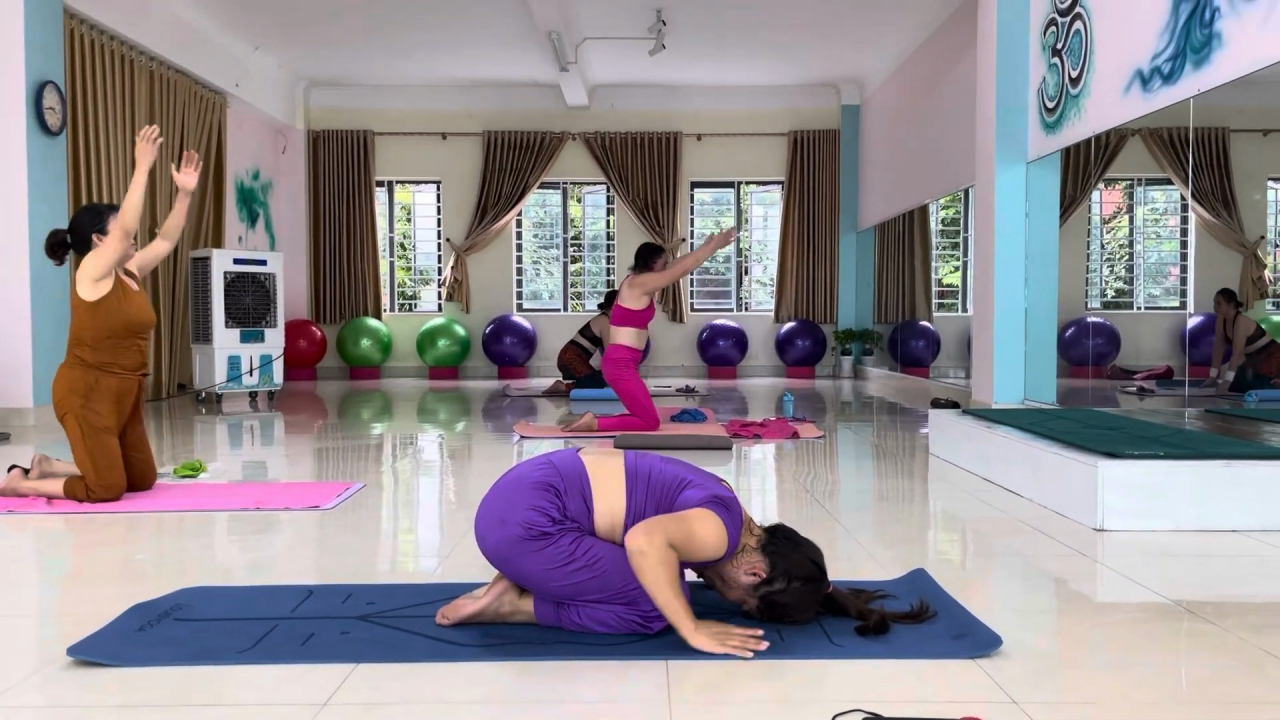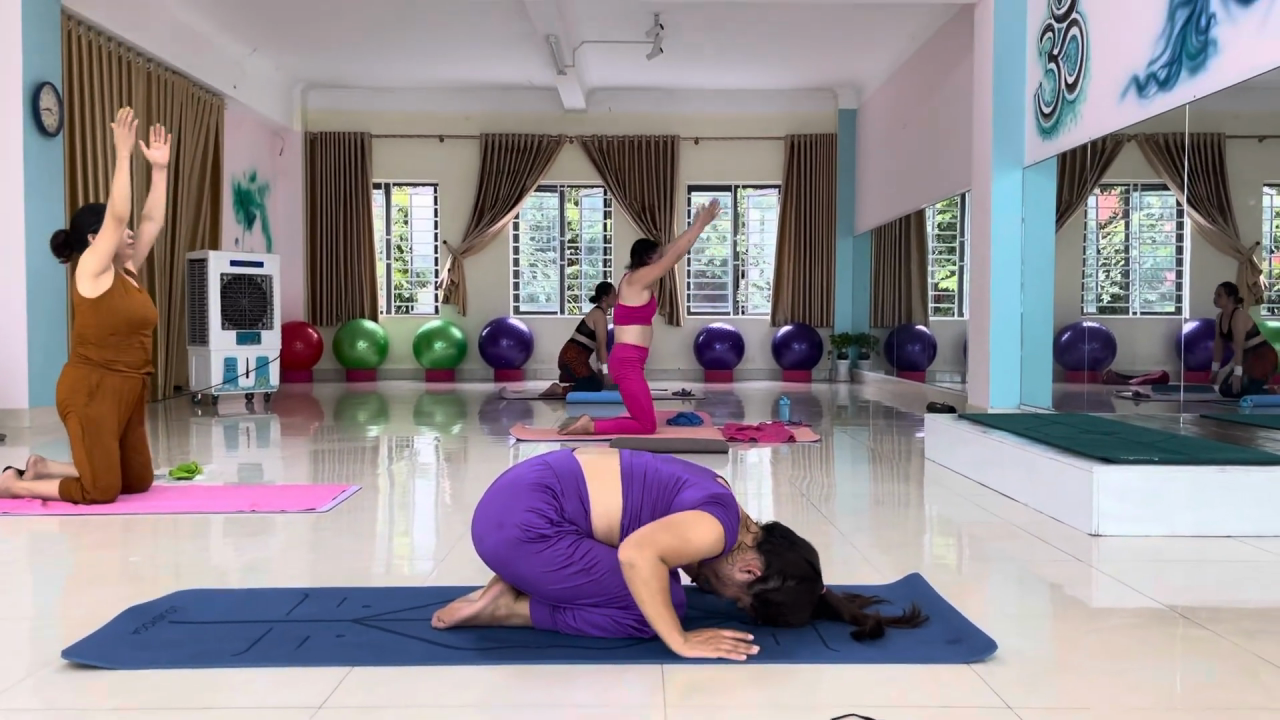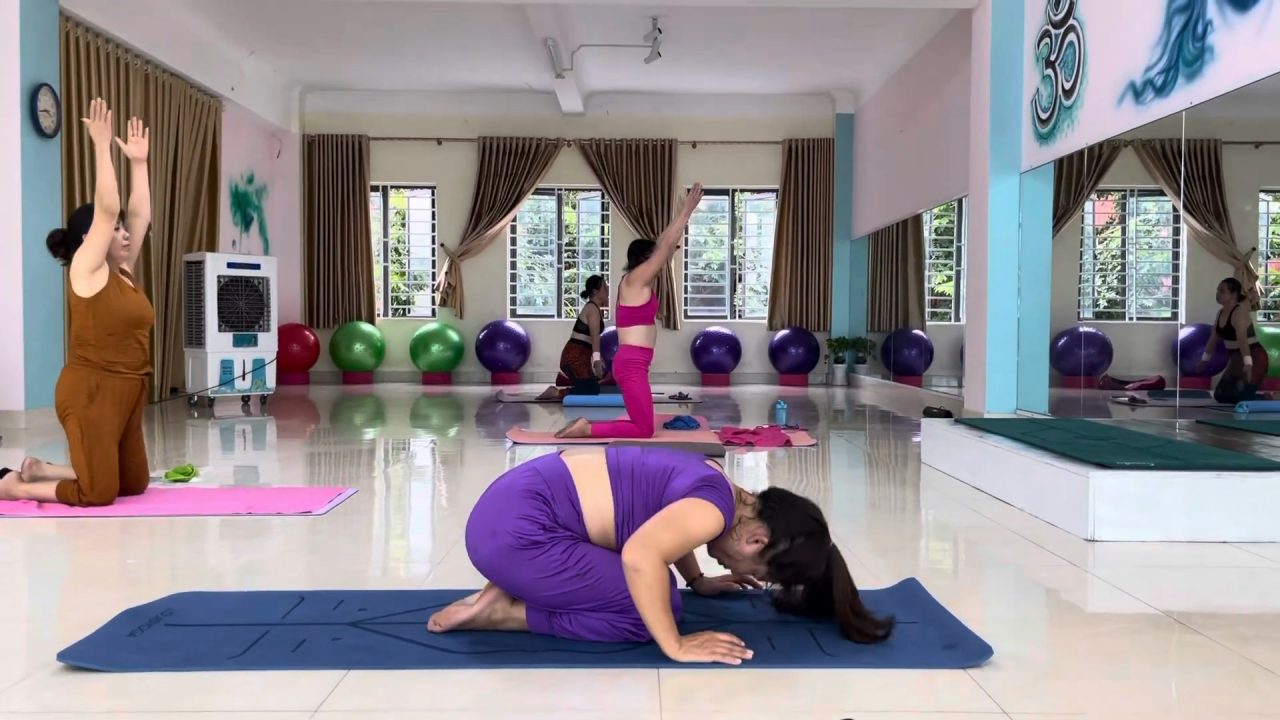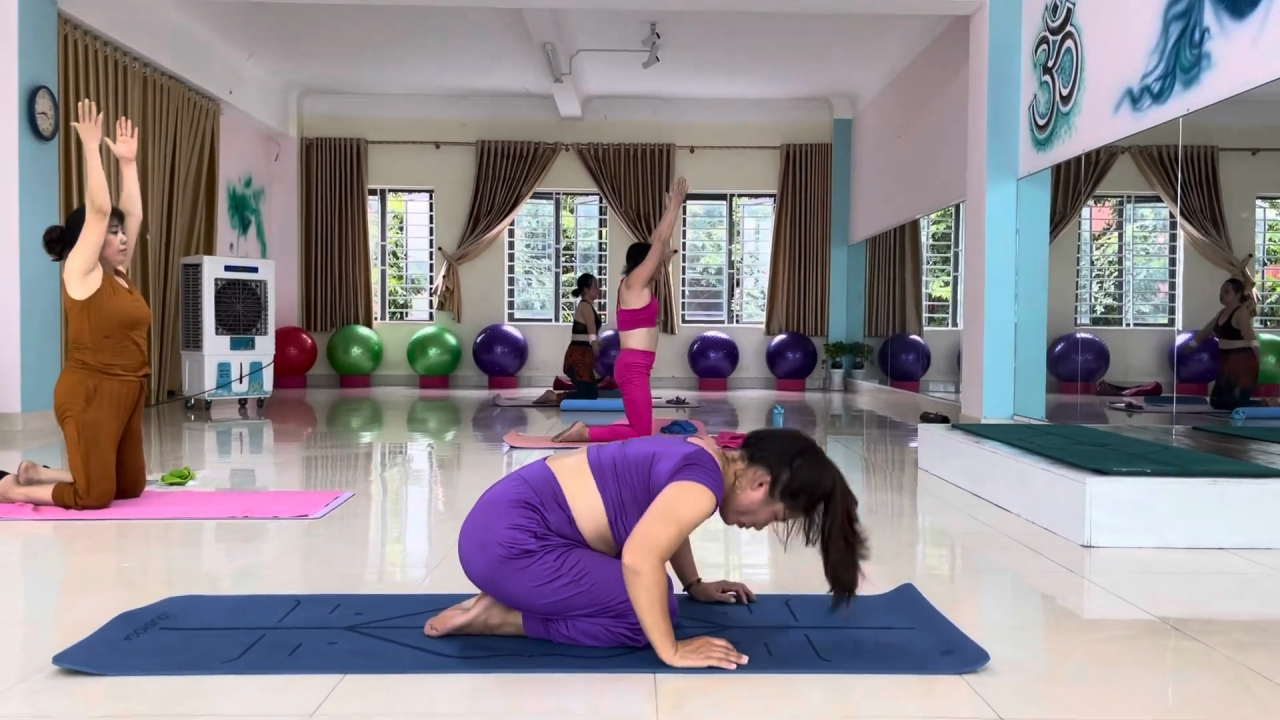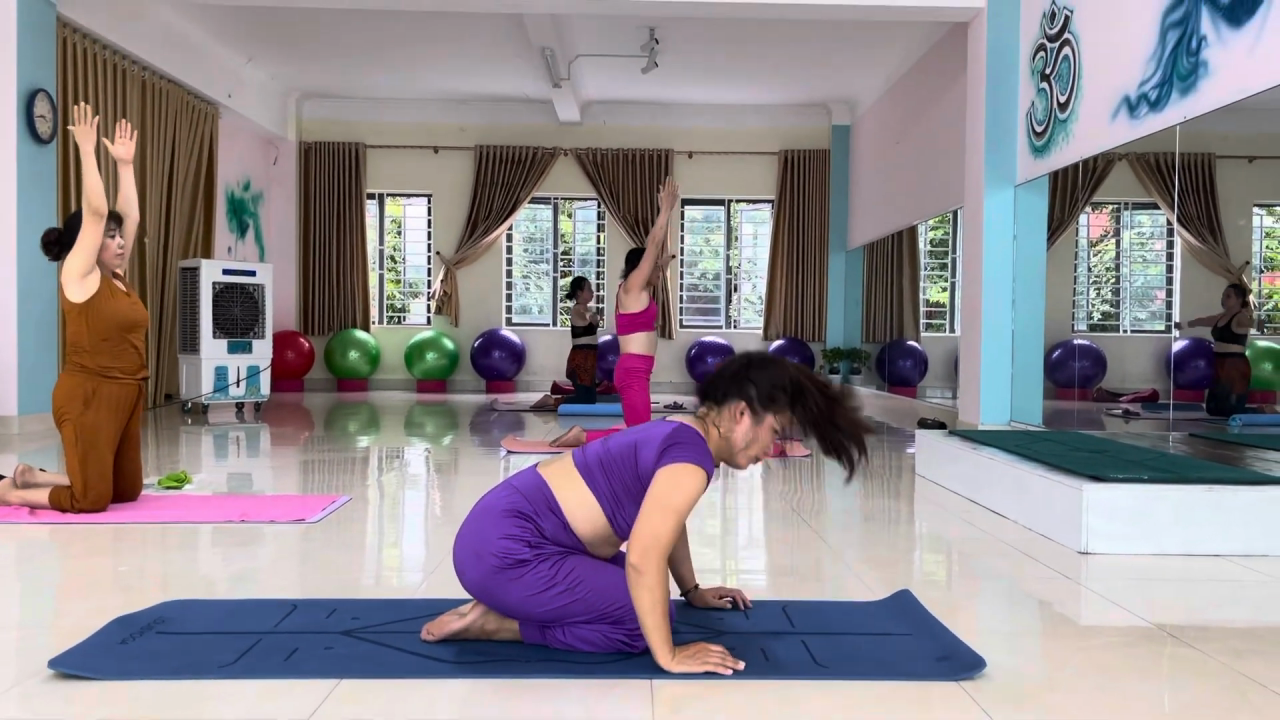
dt=0.2s
person 1, frame 1
left shoulder: (720, 505)
right shoulder: (722, 530)
right elbow: (645, 541)
left wrist: (703, 569)
right wrist: (693, 631)
left hip: (529, 491)
right hip: (522, 520)
left knee: (659, 588)
right knee: (658, 603)
left ankle: (522, 584)
right ankle: (513, 606)
person 1, frame 2
left shoulder: (717, 501)
right shoulder: (718, 527)
right elbow: (638, 554)
left wrist: (701, 578)
right wrist: (681, 640)
left hip: (527, 494)
right hip: (521, 523)
left knee: (658, 590)
right knee: (652, 607)
left ankle: (520, 586)
right ankle: (509, 608)
person 1, frame 3
left shoulder: (710, 479)
right shoulder: (715, 507)
right elbow: (641, 558)
left wrist: (701, 581)
right wrist: (676, 645)
left hip: (519, 502)
right hip: (515, 531)
left knee: (656, 591)
right knee: (650, 610)
left ankle: (519, 591)
right ankle: (503, 612)
person 1, frame 4
left shoulder: (702, 454)
right shoulder: (705, 480)
right elbow: (639, 559)
left wrist: (696, 587)
right wrist: (672, 650)
left hip: (512, 517)
right hip: (506, 540)
left knee: (645, 602)
right knee: (643, 617)
left ankle: (504, 604)
right ankle: (499, 620)
person 1, frame 5
left shoulder: (681, 433)
right shoulder: (690, 456)
left elbow: (668, 526)
right elbow: (646, 561)
left wrist: (693, 591)
right wrist: (668, 655)
left hip: (517, 532)
right hip: (503, 551)
left knee: (646, 602)
right knee: (640, 622)
left ankle: (509, 611)
right ankle: (497, 624)
person 2, frame 1
left shoulder: (127, 273)
right shoulder: (92, 271)
left elbow: (165, 240)
right elbow: (126, 227)
left wrist: (184, 193)
right wrist: (142, 167)
left hip: (124, 391)
right hip: (87, 392)
left knee: (142, 480)
right knee: (106, 489)
left ankle: (47, 468)
person 2, frame 2
left shoulder: (126, 271)
right shoulder: (92, 270)
left elbow: (153, 220)
right elbow: (118, 214)
left wrist: (159, 168)
right wrist: (123, 152)
left hip: (127, 391)
right hip: (91, 391)
left knee: (139, 482)
right knee: (101, 491)
left ankle: (43, 469)
person 2, frame 3
left shoulder: (122, 271)
right shoulder: (87, 271)
left elbow: (142, 215)
right elbow: (108, 209)
left wrist: (139, 162)
right wrist: (102, 147)
left hip: (127, 392)
right hip: (90, 391)
left knee: (134, 484)
right knee: (98, 493)
left ankle: (38, 470)
person 2, frame 4
left shoulder: (117, 273)
right shoulder: (81, 273)
left elbow: (135, 215)
right elbow: (99, 209)
left wrist: (128, 162)
right wrist: (91, 148)
left hip: (126, 393)
right hip: (89, 394)
left knee: (130, 487)
right knee: (94, 496)
left ankle: (35, 475)
person 2, frame 5
left shoulder: (115, 276)
right shoulder: (79, 276)
left elbow: (131, 217)
right elbow: (95, 212)
left wrist: (125, 164)
right wrist: (87, 150)
left hip: (124, 396)
right hip: (88, 397)
left knee: (127, 491)
right knee: (91, 499)
person 3, frame 1
left shoulder: (639, 282)
right shoulder: (640, 283)
left elbow: (675, 266)
right elbow: (681, 270)
left wrist: (706, 247)
right wrist: (713, 247)
left hip: (622, 362)
right hip: (621, 364)
left knee: (645, 418)
right knee: (651, 422)
left ankle: (592, 421)
right ankle: (594, 423)
person 3, frame 2
left shoulder: (637, 279)
right shoulder: (638, 279)
left elbow: (669, 252)
right elbow: (675, 254)
left wrist: (696, 225)
right wrist: (701, 223)
left hip: (628, 360)
right hip: (627, 362)
left knee: (643, 421)
right knee: (647, 426)
left ankle: (588, 423)
right ankle: (590, 426)
person 3, frame 3
left shoulder: (637, 281)
right shoulder: (635, 280)
left elbow: (662, 245)
right elbow: (667, 246)
left wrist: (683, 212)
right wrist: (687, 211)
left hip: (632, 362)
right hip: (632, 364)
left knee: (642, 426)
right knee: (644, 430)
left ankle: (585, 426)
right ankle: (587, 429)
person 3, frame 4
left shoulder: (637, 285)
right shoulder: (635, 283)
left elbow: (658, 244)
right elbow: (659, 243)
left wrist: (672, 209)
right wrist: (674, 207)
left hip: (634, 366)
right hip: (634, 367)
left knee: (641, 431)
right knee: (641, 435)
left ankle: (584, 429)
right ankle: (584, 433)
person 3, frame 5
left shoulder: (637, 289)
right shoulder: (634, 288)
left elbow: (656, 247)
right elbow: (652, 249)
left wrist: (666, 210)
right wrist: (665, 209)
left hip: (633, 370)
right hip: (633, 372)
left ankle: (583, 434)
right ankle: (583, 437)
